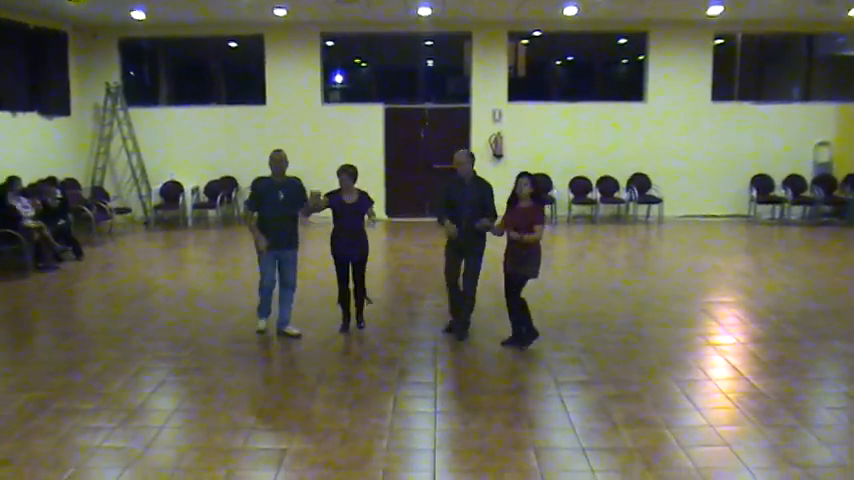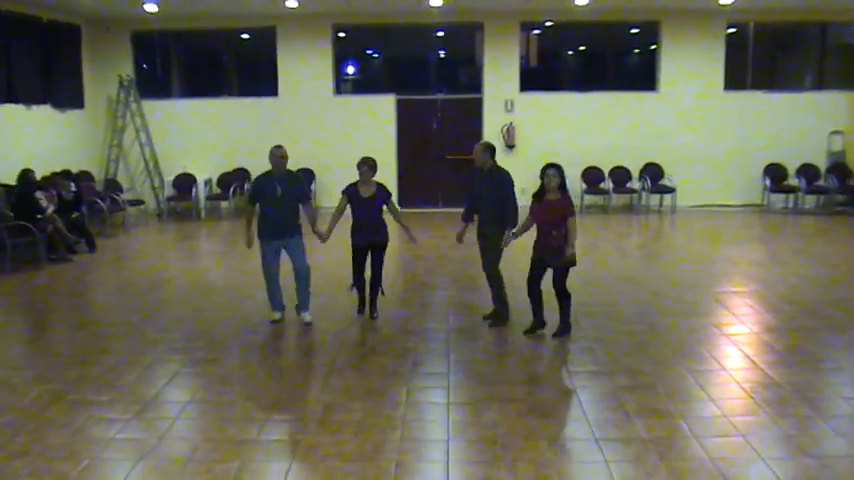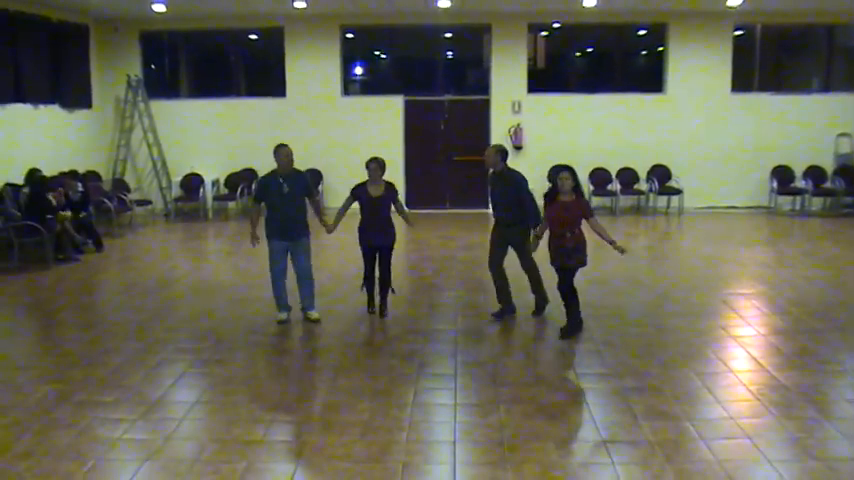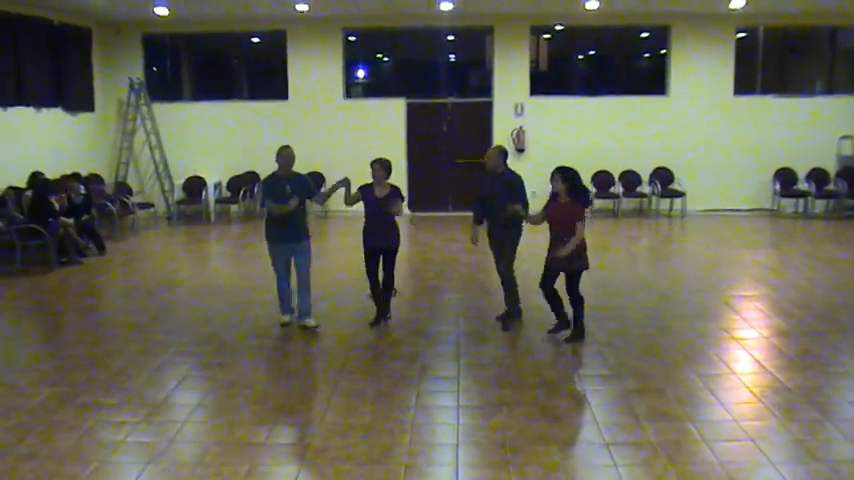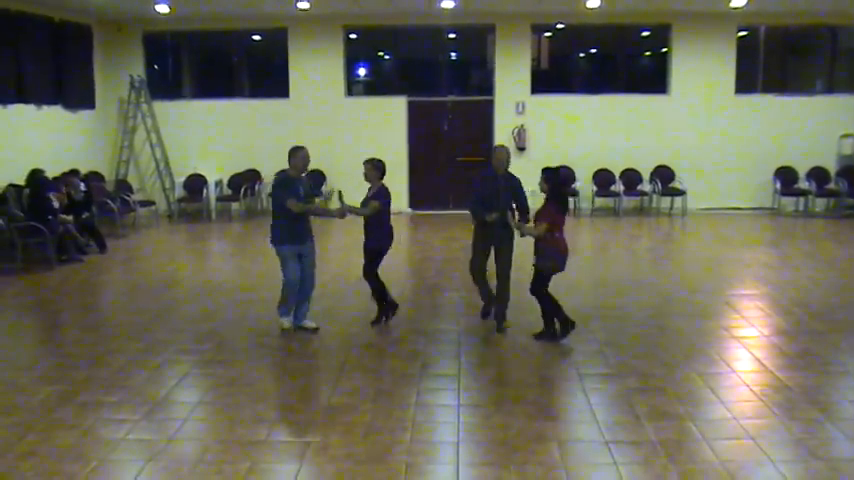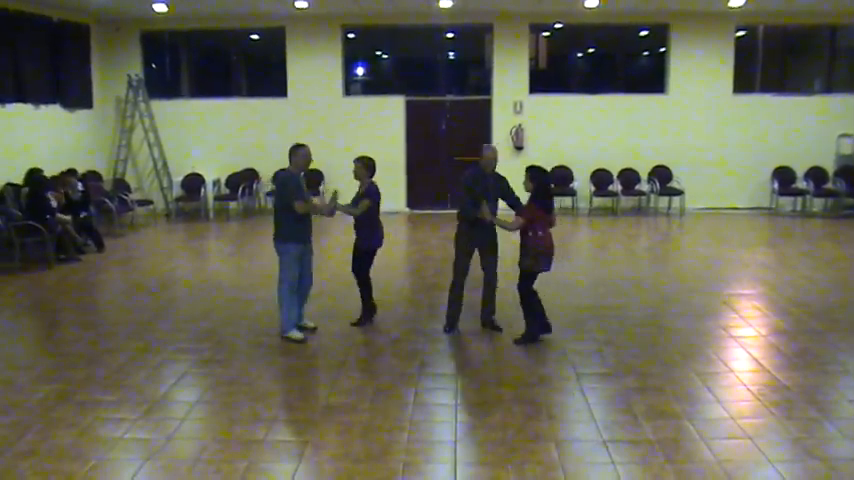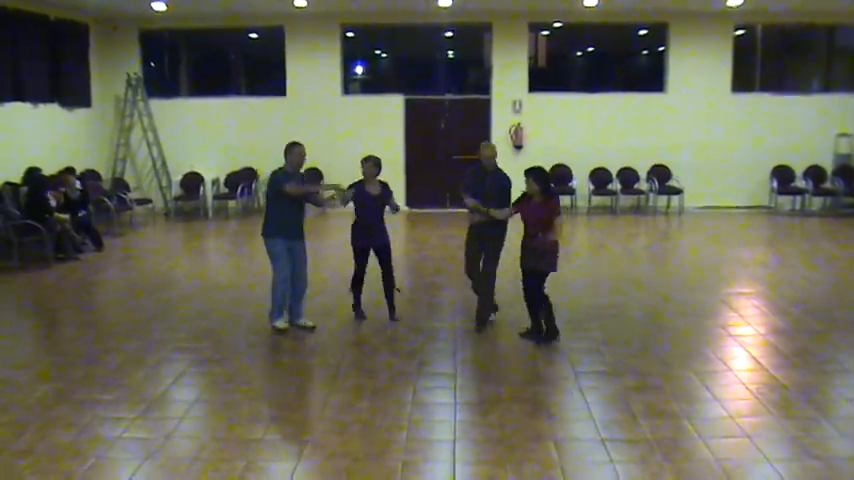
dt=0.4s
person 1, frame 1
left shoulder: (295, 185)
right shoulder: (260, 186)
left elbow: (303, 211)
right elbow: (249, 214)
right wrist: (257, 236)
left hip: (289, 243)
right hip: (267, 243)
left knee: (289, 284)
right knee: (267, 282)
left ankle: (284, 324)
right ankle: (263, 316)
person 1, frame 2
left shoulder: (295, 179)
right shoulder: (260, 181)
left elbow: (307, 205)
right elbow: (251, 207)
left wrist: (314, 228)
right wrist: (248, 231)
left hip: (292, 233)
right hip: (268, 235)
left knee: (302, 269)
right knee: (270, 274)
left ankle: (303, 309)
right ankle: (277, 309)
person 1, frame 3
left shoulder: (300, 177)
right shoulder: (266, 181)
left elbow: (313, 199)
right elbow: (256, 206)
left wrist: (322, 220)
right wrist: (253, 231)
left hip: (300, 234)
right hip: (276, 236)
left knee: (305, 272)
right knee: (278, 274)
left ankle: (309, 309)
right ankle: (283, 310)
person 1, frame 4
left shoulder: (301, 180)
right shoulder: (269, 182)
left elbow: (318, 199)
right elbow: (269, 207)
left wrist: (334, 188)
right wrist: (287, 207)
left hip: (301, 236)
right hip: (278, 238)
left knee: (304, 276)
right knee: (282, 277)
left ankle: (304, 316)
right ankle: (287, 312)
person 1, frame 5
left shoulder: (303, 182)
right shoulder: (281, 182)
left elbow: (309, 209)
right elbow: (295, 207)
left wrist: (333, 212)
right wrist: (316, 207)
left hip: (305, 239)
right hip: (284, 240)
left knee: (308, 280)
right knee: (293, 279)
left ankle: (300, 318)
right ankle: (284, 313)
person 1, frame 6
left shoulder: (297, 179)
right shoulder: (287, 180)
left elbow: (306, 204)
right elbow: (301, 208)
left wrist: (326, 207)
right wrist: (323, 209)
left hip: (302, 239)
right hip: (288, 241)
left knee: (305, 281)
right knee: (289, 283)
left ankle: (298, 318)
right ankle: (288, 328)
person 1, frame 7
left shoulder: (300, 178)
right shoulder: (278, 176)
left elbow: (313, 199)
right elbow: (294, 190)
left wrist: (327, 200)
right wrist: (323, 188)
left hip: (296, 236)
right hip: (276, 236)
left knee: (300, 278)
right knee: (283, 276)
left ankle: (296, 317)
right ankle: (276, 317)
person 2, frame 1
left shoulder: (483, 187)
right shoulder: (452, 186)
left elbow: (490, 213)
right elbow: (442, 209)
left wrist: (487, 222)
right wrist: (446, 223)
left hip: (476, 239)
right hip: (455, 238)
left knee: (469, 282)
right knee: (451, 279)
left ankle: (463, 325)
right ankle: (456, 317)
person 2, frame 2
left shoulder: (503, 176)
right shoulder: (479, 175)
left elbow: (511, 205)
right elbow: (472, 201)
left wrist: (509, 229)
right wrist: (464, 225)
left hip: (497, 228)
right hip: (483, 227)
left knee: (490, 268)
right knee: (489, 268)
left ankle: (502, 312)
right ankle: (500, 308)
person 2, frame 3
left shoulder: (516, 178)
right shoulder: (493, 177)
left elbow: (530, 205)
left wrist: (536, 230)
left hip: (518, 228)
right hip: (500, 227)
left knee: (527, 265)
right knee: (494, 265)
left ankle: (541, 300)
right ankle: (506, 305)
person 2, frame 4
left shoulder: (514, 180)
right shoulder: (489, 180)
left elbow: (523, 206)
right elbow: (480, 204)
left wrist: (517, 210)
right wrist: (475, 227)
left hip: (510, 231)
right hip: (494, 229)
left knee: (506, 270)
right knee: (502, 270)
left ankle: (513, 308)
right ankle: (512, 310)
person 2, frame 5
left shoulder: (513, 181)
right shoulder: (483, 180)
left elbow: (522, 206)
right elbow: (475, 206)
left wrist: (523, 223)
right wrist: (485, 217)
left hip: (504, 231)
right hip: (483, 229)
left knee: (503, 274)
right knee: (476, 269)
left ankle: (500, 317)
right ankle: (489, 300)
person 2, frame 6
left shoulder: (500, 181)
right shoulder: (469, 178)
left elbow: (513, 200)
right elbow: (464, 207)
right wrist: (479, 214)
left hip: (488, 230)
right hip: (467, 229)
left knee: (491, 274)
right knee: (459, 274)
left ankle: (488, 318)
right ankle: (452, 320)
person 2, frame 7
left shoulder: (503, 179)
right shoulder: (473, 175)
left elbow: (504, 209)
right elbow: (466, 195)
left wrist: (483, 216)
right wrist: (471, 205)
left hip: (495, 229)
right hip: (476, 226)
left knee: (488, 273)
right knee: (471, 269)
left ankle: (483, 316)
right ankle: (489, 305)
person 3, frame 1
left shoulder: (536, 208)
right shoulder: (512, 207)
left elbow: (538, 235)
right elbow: (500, 230)
left wrist: (519, 236)
left hip: (528, 256)
right hip: (512, 255)
left knee: (513, 293)
right knee: (510, 295)
left ankle: (529, 331)
right ankle: (517, 334)
person 3, frame 2
left shoulder: (565, 201)
right shoulder: (538, 200)
left elbow: (572, 227)
right elbow: (529, 222)
left wrist: (571, 246)
right wrist: (513, 235)
left hip: (560, 248)
right hip: (542, 247)
left knee: (559, 286)
right knee: (533, 283)
left ankle: (565, 324)
right ankle: (538, 321)
person 3, frame 3
left shoulder: (580, 202)
right shoulder: (550, 200)
left elbow: (595, 225)
left wrist: (612, 243)
right wrist: (537, 237)
left hip: (574, 248)
right hip: (556, 247)
left knee: (564, 285)
right knee: (566, 285)
left ankle: (573, 323)
right ankle: (574, 321)
person 3, frame 4
left shoulder: (576, 205)
right shoulder: (553, 201)
left elbow: (580, 232)
right elbow: (538, 219)
left wrist: (568, 248)
left hip: (573, 252)
right hip: (555, 250)
left knee: (572, 290)
right knee: (546, 285)
left ankle: (579, 329)
right ankle: (562, 320)
person 3, frame 5
left shoulder: (552, 205)
right shoulder: (554, 202)
left elbow: (538, 232)
left wrist: (517, 225)
right wrist: (522, 225)
left hip: (551, 252)
right hip: (549, 251)
left knee: (537, 289)
right knee: (540, 289)
left ankle: (565, 322)
right ankle: (549, 329)
person 3, frame 6
left shoulder: (534, 203)
right shoulder: (544, 200)
left elbow: (513, 226)
right elbow: (551, 222)
left wrist: (490, 217)
left hip: (535, 250)
right hip: (541, 247)
left knee: (524, 288)
right knee: (527, 287)
left ankle: (532, 332)
right ankle: (542, 324)
person 3, frame 7
left shoulder: (551, 202)
right shoulder: (524, 200)
left elbow: (558, 227)
right elbow: (503, 214)
left wrist: (552, 238)
right wrist: (482, 209)
left hip: (545, 250)
right hip: (529, 249)
left knee: (536, 289)
right knee: (528, 288)
left ankle: (551, 330)
right ankle: (536, 327)
person 4, frame 1
left shoulder: (363, 197)
right shoulder: (333, 196)
left elbow: (371, 214)
right elbow: (317, 208)
left wrist: (372, 219)
right wrist: (315, 203)
left hip: (358, 243)
right hip: (339, 243)
left knee: (359, 280)
right knee: (342, 282)
left ankle: (360, 315)
right ankle: (345, 318)
person 4, frame 2
left shoulder: (381, 190)
right shoulder: (351, 190)
left elbow: (394, 211)
right elbow: (339, 211)
left wrist: (407, 230)
right wrist: (329, 231)
left hip: (379, 235)
right hip: (359, 236)
left knee: (376, 271)
right knee: (357, 271)
left ankle: (373, 305)
right ankle: (361, 300)
person 4, frame 3
left shoulder: (390, 188)
right shoulder: (359, 189)
left elbow: (398, 207)
right elbow: (345, 208)
left wrist: (408, 221)
right wrist: (333, 225)
left hip: (386, 235)
right hip: (367, 234)
left knee: (385, 269)
right knee: (369, 269)
left ankle: (383, 303)
right ankle: (370, 300)
person 4, frame 4
left shoulder: (394, 191)
right shoulder: (365, 189)
left elbow: (398, 211)
right elbow: (348, 202)
left wrist: (395, 209)
right wrist: (347, 188)
left hip: (390, 237)
right hip: (371, 237)
left knee: (388, 273)
right knee: (372, 274)
left ankle: (386, 307)
right ankle: (379, 309)
person 4, frame 5
left shoulder: (382, 192)
right shoulder: (371, 190)
left elbow: (367, 212)
right elbow: (364, 210)
left wrist: (345, 207)
right wrist: (346, 209)
left hip: (382, 237)
right hip: (371, 237)
left knee: (369, 273)
right knee: (371, 273)
left ankle: (388, 304)
right ankle: (383, 309)
person 4, frame 6
left shoulder: (371, 190)
right shoulder: (363, 188)
left elbow: (358, 211)
right elbow: (356, 204)
left wrist: (336, 205)
right wrist: (340, 204)
left hip: (370, 236)
right hip: (365, 235)
left knee: (361, 272)
right knee: (358, 270)
left ankle: (367, 313)
right ankle: (370, 307)
person 4, frame 7
left shoulder: (384, 187)
right shoulder: (357, 187)
left elbow: (393, 206)
right elbow: (345, 201)
left wrist: (395, 207)
right wrist: (341, 194)
left hip: (379, 234)
right hip: (360, 234)
left knee: (387, 269)
right knee: (360, 270)
left ankle: (391, 308)
right ankle: (357, 305)
